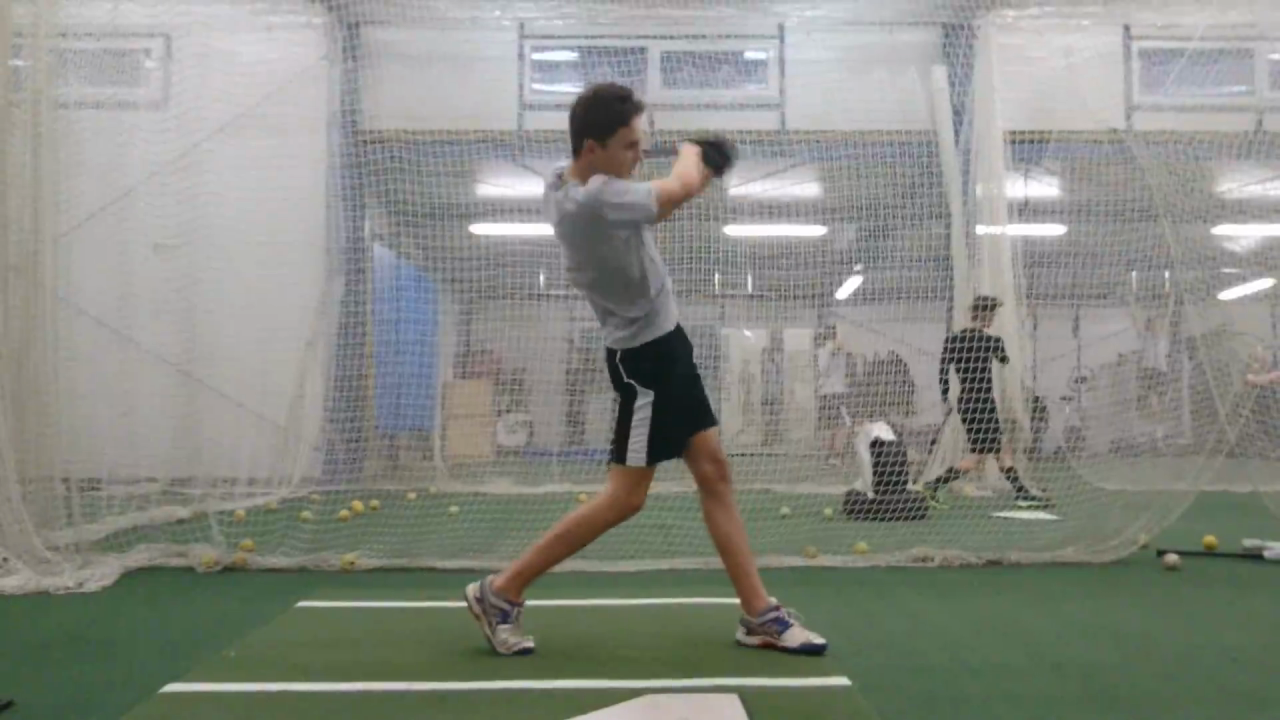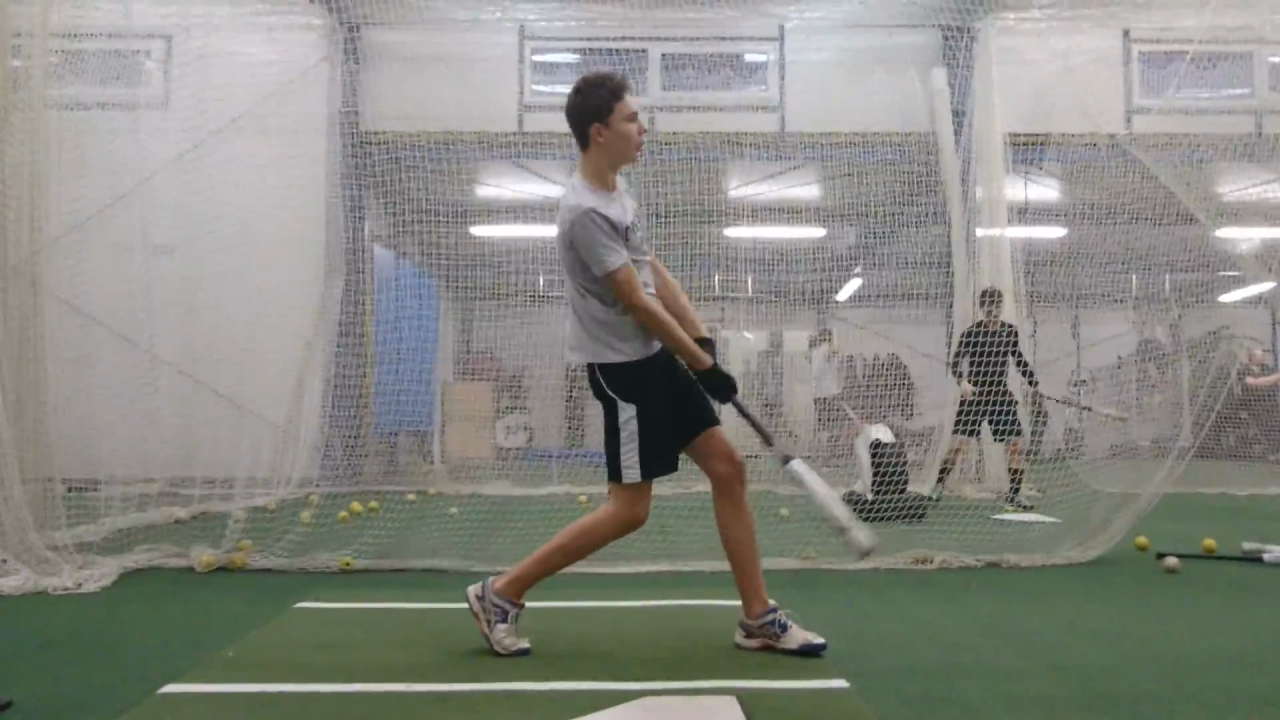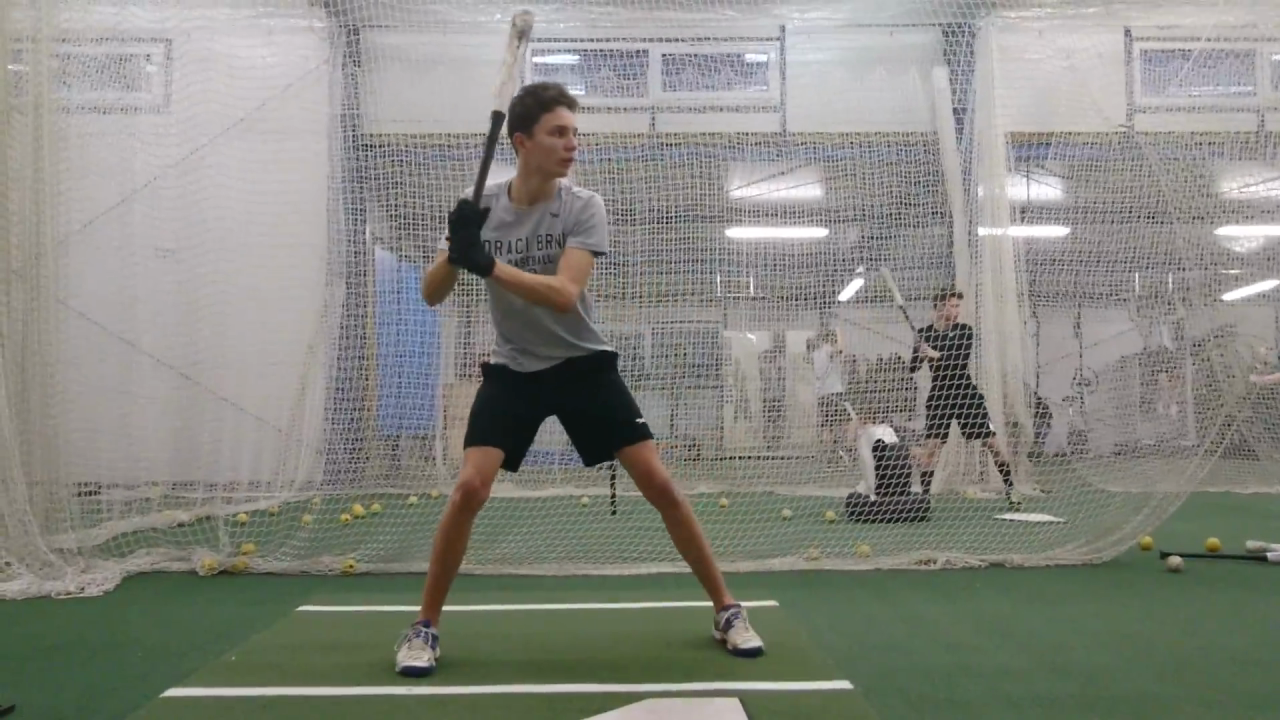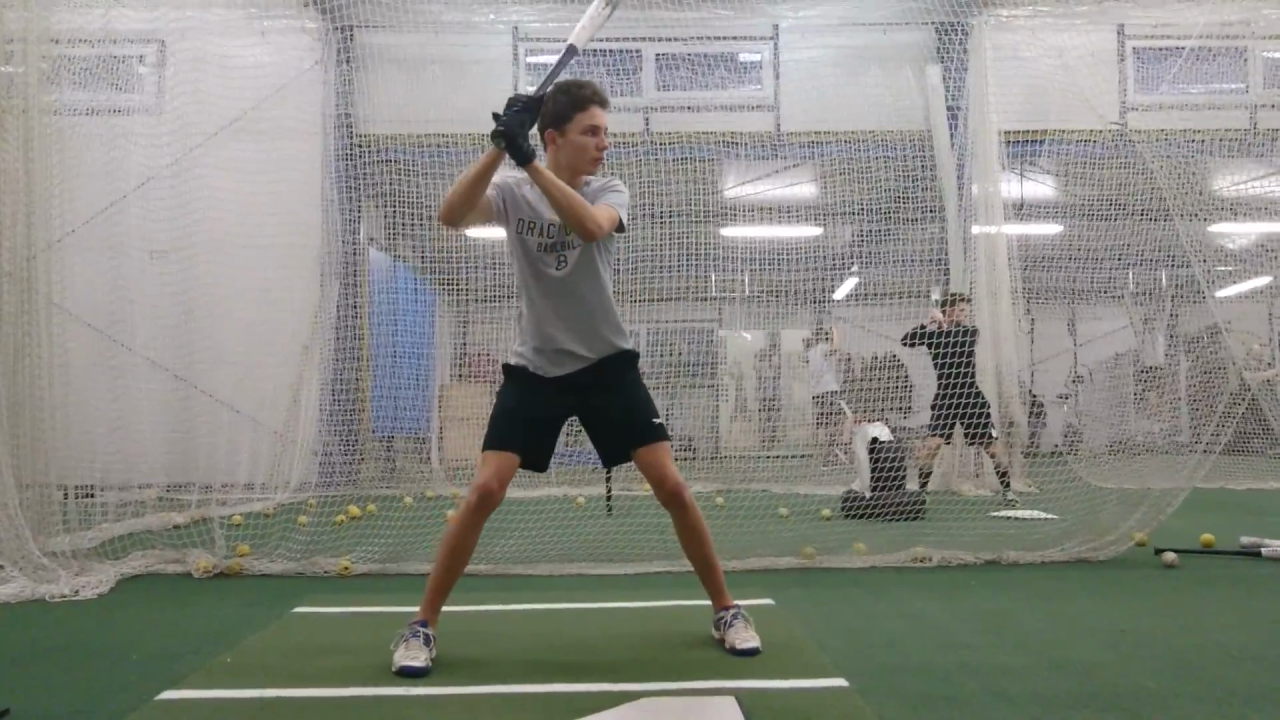
dt=0.7s
person 1, frame 1
left shoulder: (565, 182)
right shoulder: (597, 201)
left elbow: (655, 204)
right elbow: (685, 187)
left wrist: (693, 163)
right wrist: (691, 151)
left hip: (661, 343)
right hip: (646, 351)
left knee: (714, 471)
right knee: (625, 495)
left ankle: (760, 615)
right ankle: (500, 592)
person 1, frame 2
left shoulder: (618, 192)
right shoulder: (583, 209)
right elbow: (638, 303)
left wrist: (700, 335)
right wrist: (704, 365)
left hip: (661, 353)
right hip: (622, 363)
left knee: (729, 467)
right knee: (629, 512)
left ankle: (758, 618)
right ankle: (501, 594)
person 1, frame 3
left shoulder: (584, 206)
right shoulder: (481, 208)
left elbow: (566, 295)
right elbow: (432, 293)
left wrist: (490, 267)
right wrist: (455, 255)
left hip: (584, 362)
right hip: (513, 369)
left knee: (660, 483)
right knee: (469, 488)
left ankle: (726, 609)
right ankle: (425, 626)
person 1, frame 4
left shoulder: (612, 192)
right shoulder: (512, 193)
left elbow: (591, 226)
right elbow: (451, 215)
left wrist: (527, 159)
right wrist: (500, 150)
left hip: (606, 364)
right hip: (535, 369)
left knee: (672, 488)
right knee: (485, 493)
left ankle: (726, 609)
right ankle: (422, 625)
person 2, frame 1
left shoulder: (952, 340)
right shoulder: (992, 340)
left elbow: (943, 372)
right elbow: (1005, 360)
left wrist: (945, 398)
left hip: (966, 402)
right hip: (982, 404)
left knee: (1001, 448)
right knee: (978, 458)
left ankle: (1022, 493)
right ankle: (933, 485)
person 2, frame 2
left shoulder: (1010, 330)
right shoulder: (971, 333)
left elbow: (1018, 357)
right elbow: (956, 361)
left wrist: (1033, 386)
right wrist: (962, 381)
left hip: (1000, 394)
right hip: (973, 394)
left knee: (1015, 444)
right knee: (959, 443)
left ankle: (1014, 496)
right ankle: (938, 487)
person 2, frame 3
left shoulder: (964, 330)
right shoulder: (924, 334)
left elbow: (964, 361)
right elbow: (912, 368)
left wrist: (937, 355)
right wrist: (920, 356)
left hip: (966, 392)
right hip: (940, 395)
left knee: (992, 440)
right knee: (930, 445)
left ankle: (1009, 488)
right ankle: (924, 495)
person 2, frame 4
left shoulder: (971, 331)
right shoulder: (931, 334)
left elbow: (959, 343)
right elbow: (905, 341)
left wrist: (943, 324)
right wrist: (929, 324)
left hip: (971, 397)
right hip: (945, 398)
left knee: (994, 445)
right knee: (932, 444)
left ankle: (1007, 490)
right ankle: (920, 492)
